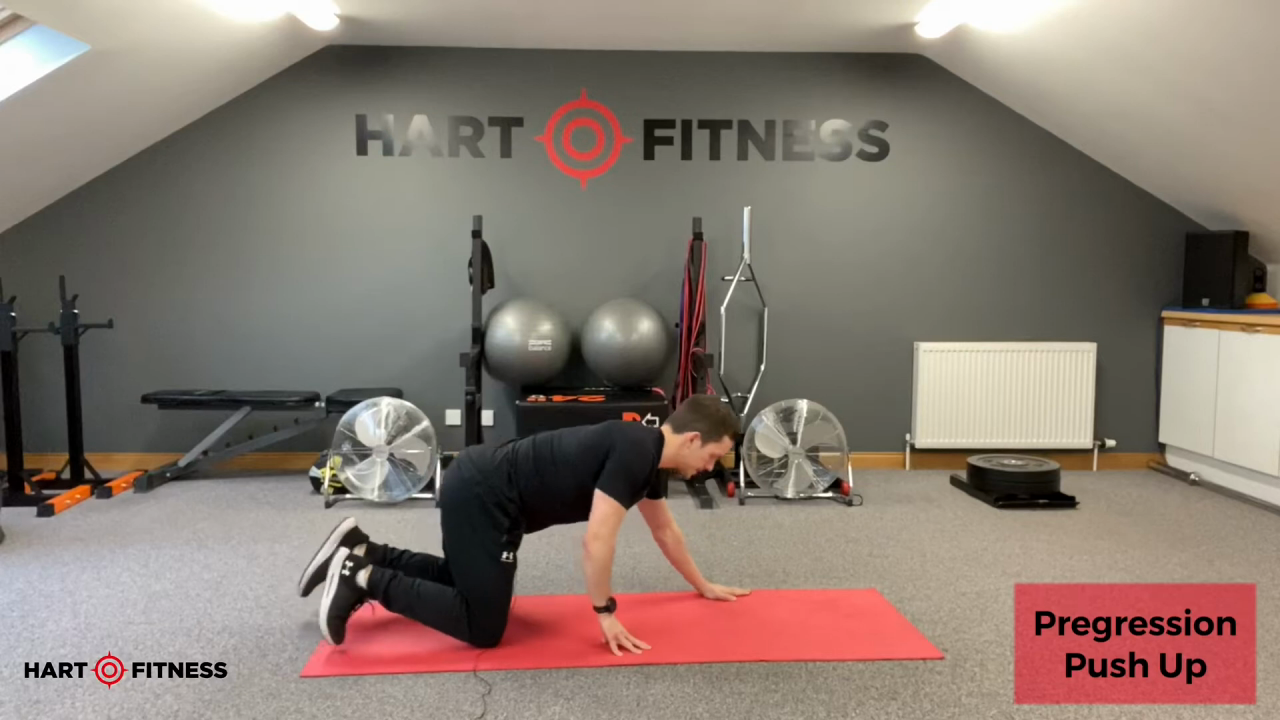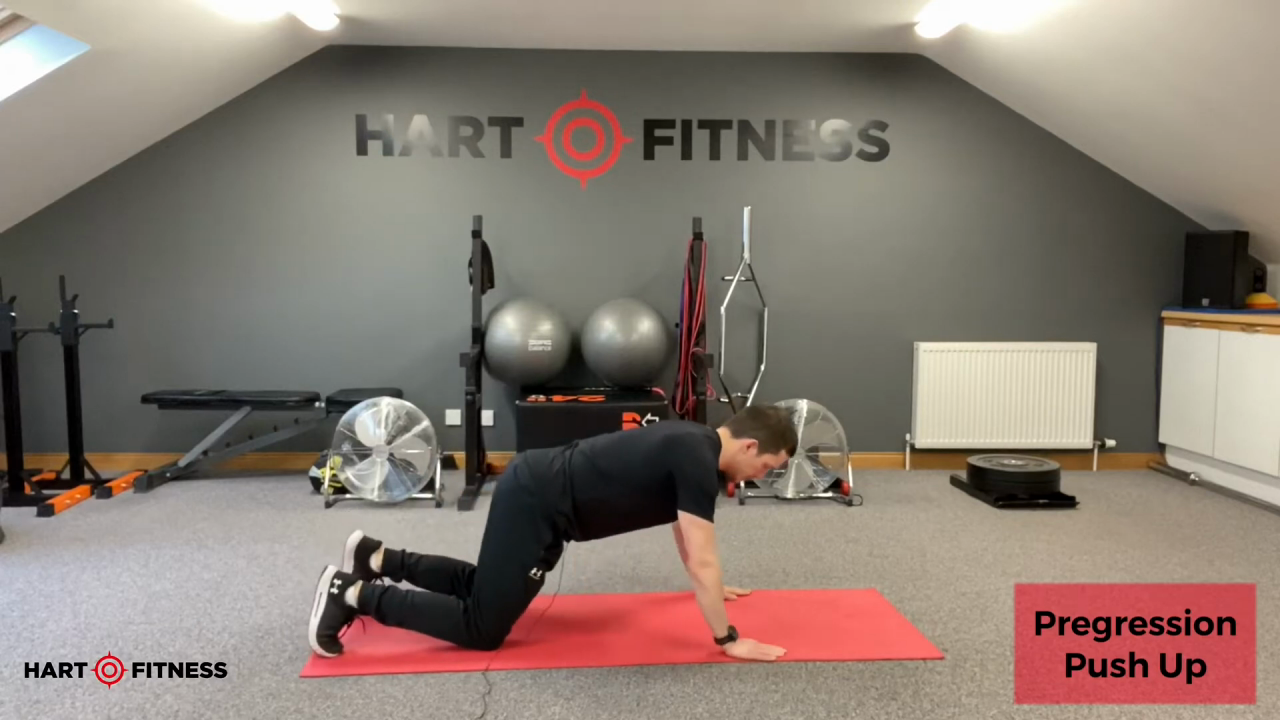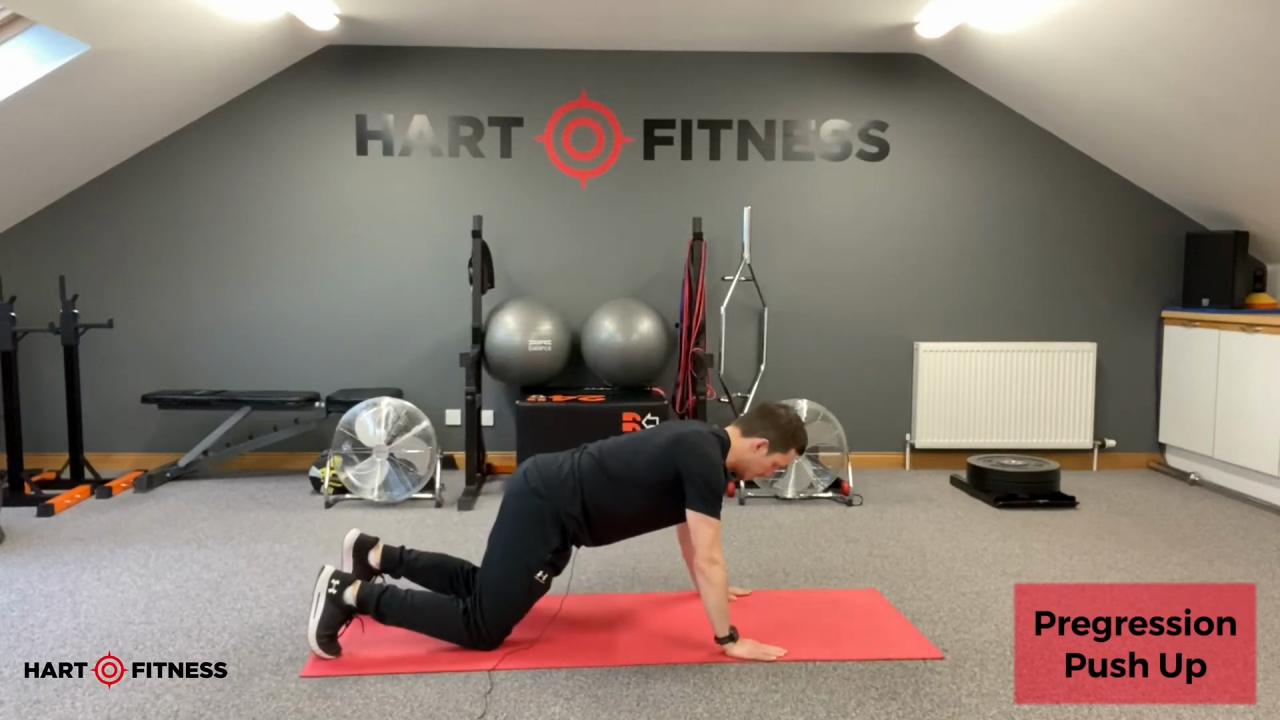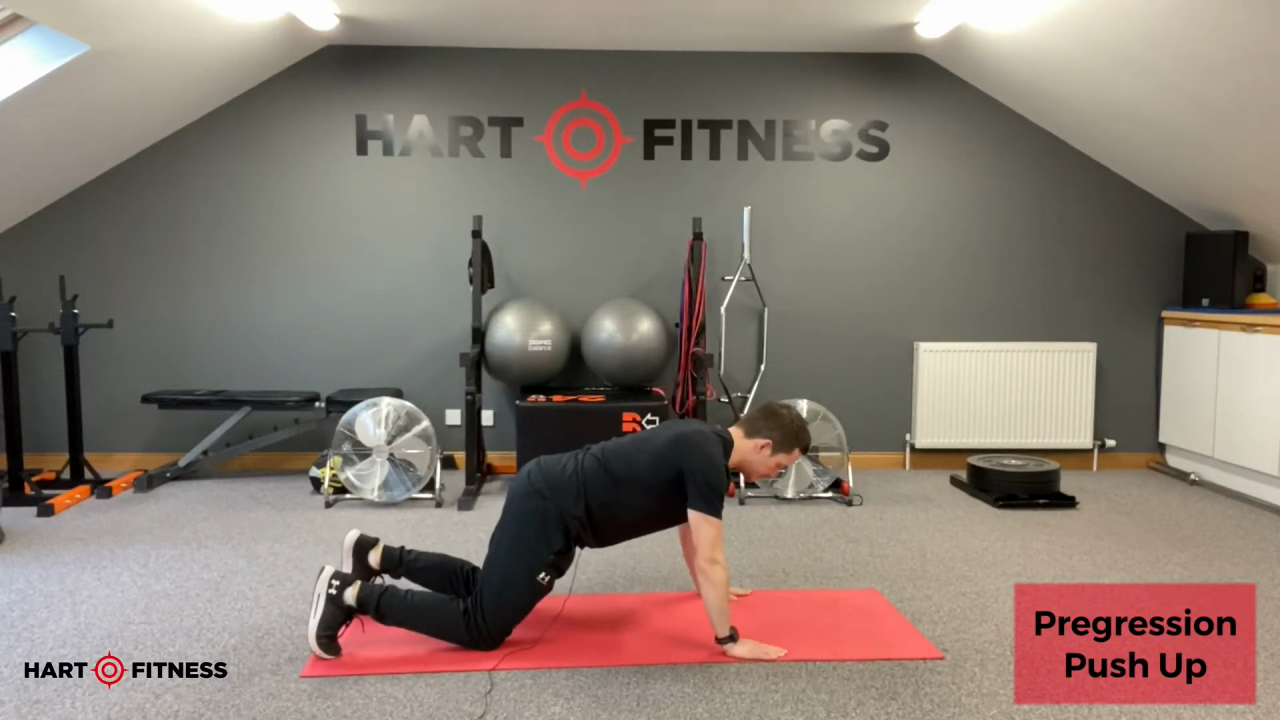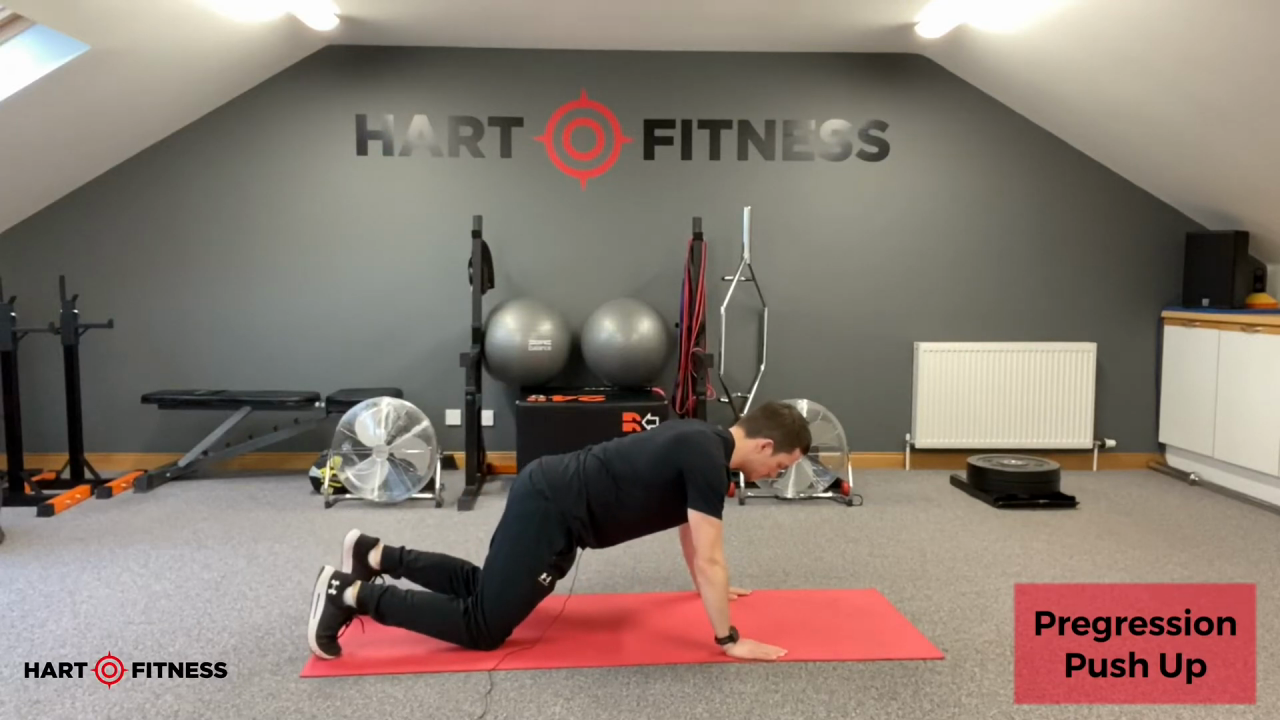
dt=1s
person 1, frame 1
left shoulder: (646, 456)
right shoulder: (635, 451)
left elbow: (664, 529)
right elbow: (597, 539)
left wrist: (703, 586)
right wrist: (605, 612)
left hip: (478, 486)
right hip: (479, 493)
left knee: (465, 585)
right knee: (483, 627)
left ankle: (359, 552)
right ankle: (361, 577)
person 1, frame 2
left shoulder: (692, 443)
right shoulder: (698, 462)
left elbow: (683, 530)
right elbow: (702, 560)
left wrist: (709, 587)
right wrist: (728, 640)
left hip: (534, 488)
right hip: (535, 502)
left knee: (485, 588)
right knee: (482, 627)
left ankle: (375, 559)
right ankle: (352, 593)
person 1, frame 3
left shoulder: (699, 441)
right shoulder: (706, 461)
left elbow: (687, 531)
right elbow: (708, 558)
left wrist: (709, 587)
right wrist: (728, 639)
left hip: (544, 493)
right hip: (545, 508)
left knee: (485, 587)
right knee: (482, 627)
left ankle: (374, 555)
right ankle: (350, 592)
person 1, frame 4
left shoulder: (701, 441)
right shoulder: (708, 461)
left elbow: (689, 529)
right elbow: (710, 559)
left wrist: (711, 588)
right wrist: (729, 639)
left hip: (546, 495)
right hip: (548, 511)
left knee: (486, 588)
right knee: (483, 626)
left ankle: (374, 555)
right ankle: (351, 593)
person 1, frame 5
left shoulder: (702, 441)
right shoulder: (709, 462)
left elbow: (688, 525)
right elbow: (709, 560)
left wrist: (709, 587)
right wrist: (729, 639)
left hip: (547, 495)
right hip: (550, 511)
left knee: (487, 588)
right knee: (483, 627)
left ankle: (374, 555)
right ankle: (350, 593)
